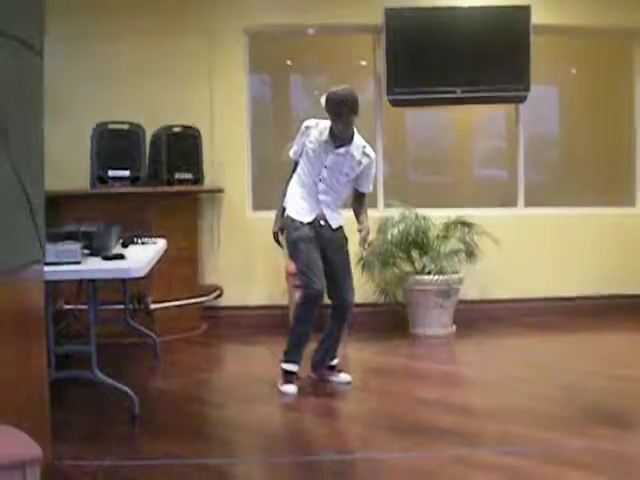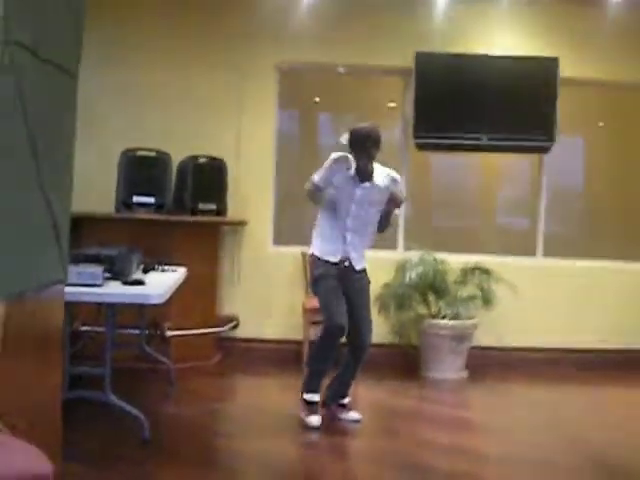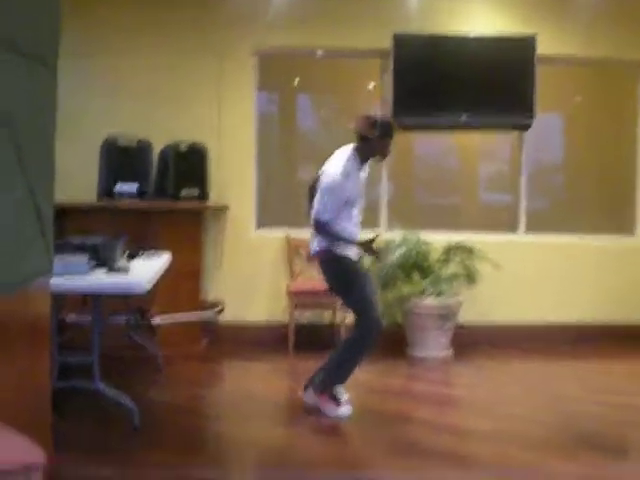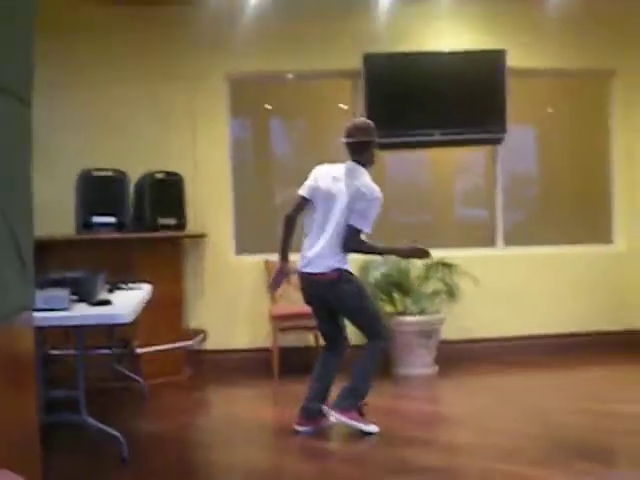
dt=0.7s
person 1, frame 1
left shoulder: (365, 156)
right shoulder: (310, 130)
left elbow: (359, 198)
right elbow: (294, 172)
left wrist: (363, 221)
right wrist: (280, 213)
left hip: (332, 226)
right hip: (299, 220)
left knee: (344, 300)
right knee: (314, 289)
left ankle: (324, 362)
right ankle: (289, 365)
person 1, frame 2
left shoulder: (390, 181)
right shoulder: (337, 163)
left elbow: (382, 226)
right elbow: (312, 188)
left wrist: (394, 208)
right wrist: (322, 196)
left hip: (356, 265)
right hip: (326, 260)
left knee: (362, 338)
right knee: (337, 323)
left ankle: (336, 398)
right ankle: (310, 395)
person 1, frame 3
left shoulder: (349, 155)
right shoulder: (340, 178)
left elbow: (313, 190)
right elbow: (319, 225)
right wrist: (358, 244)
left hip: (347, 253)
right hip: (336, 255)
left knee: (366, 323)
right knee: (370, 324)
left ankle: (320, 383)
right ankle: (322, 387)
person 1, frame 4
left shoulder: (321, 172)
right shoulder: (369, 191)
left elbow: (291, 216)
right elbow: (350, 243)
left wrist: (283, 261)
right wrist: (398, 250)
left hip: (307, 275)
right hip: (334, 275)
left knee: (333, 343)
right knee: (379, 337)
left ankle: (310, 414)
right ankle: (348, 405)
